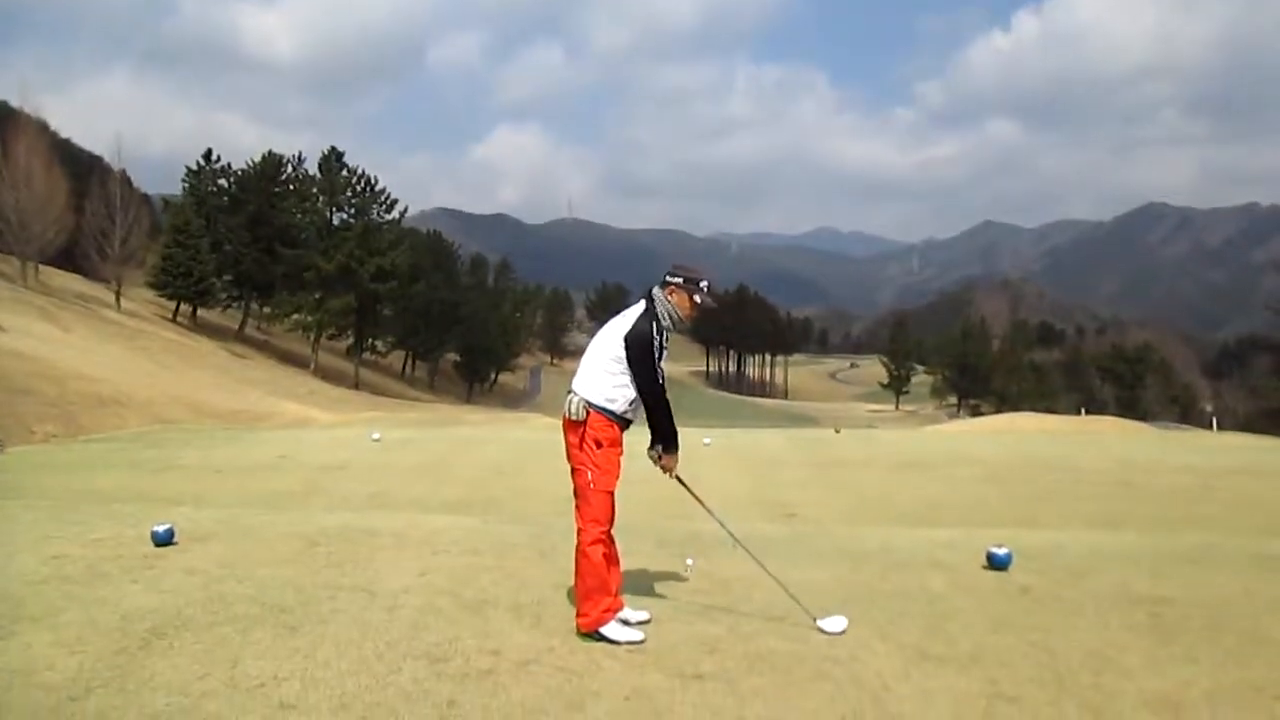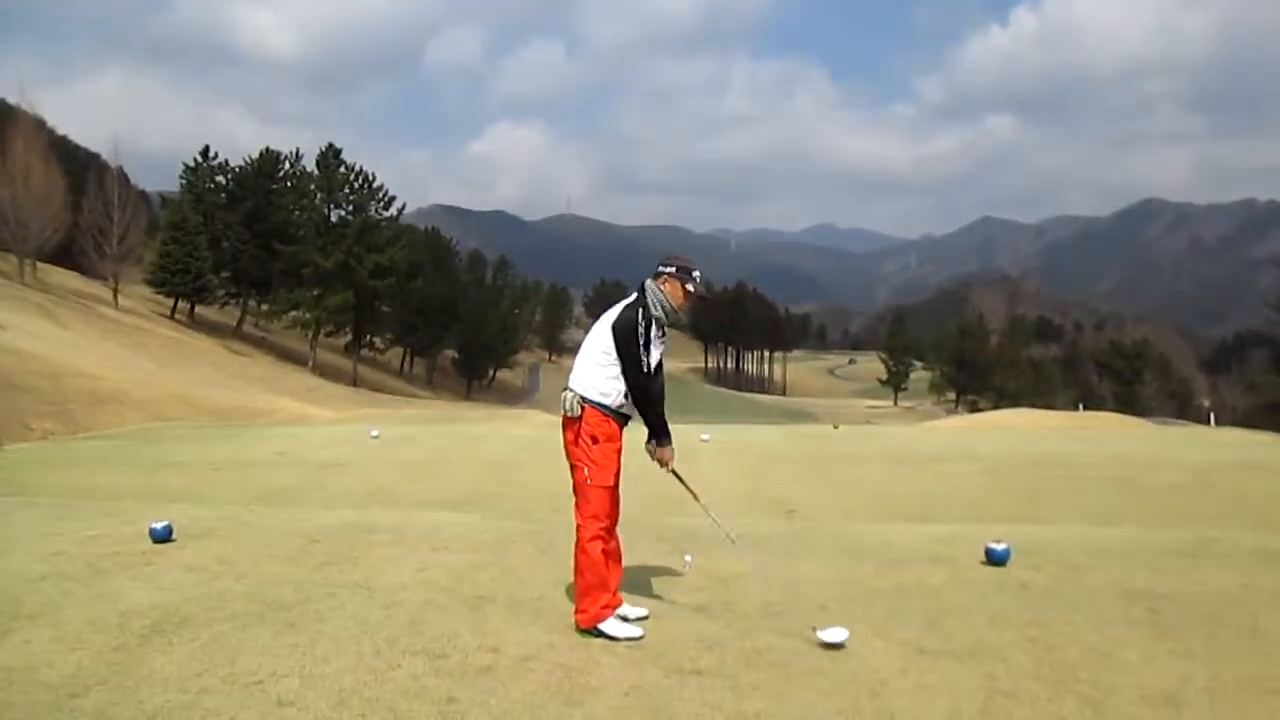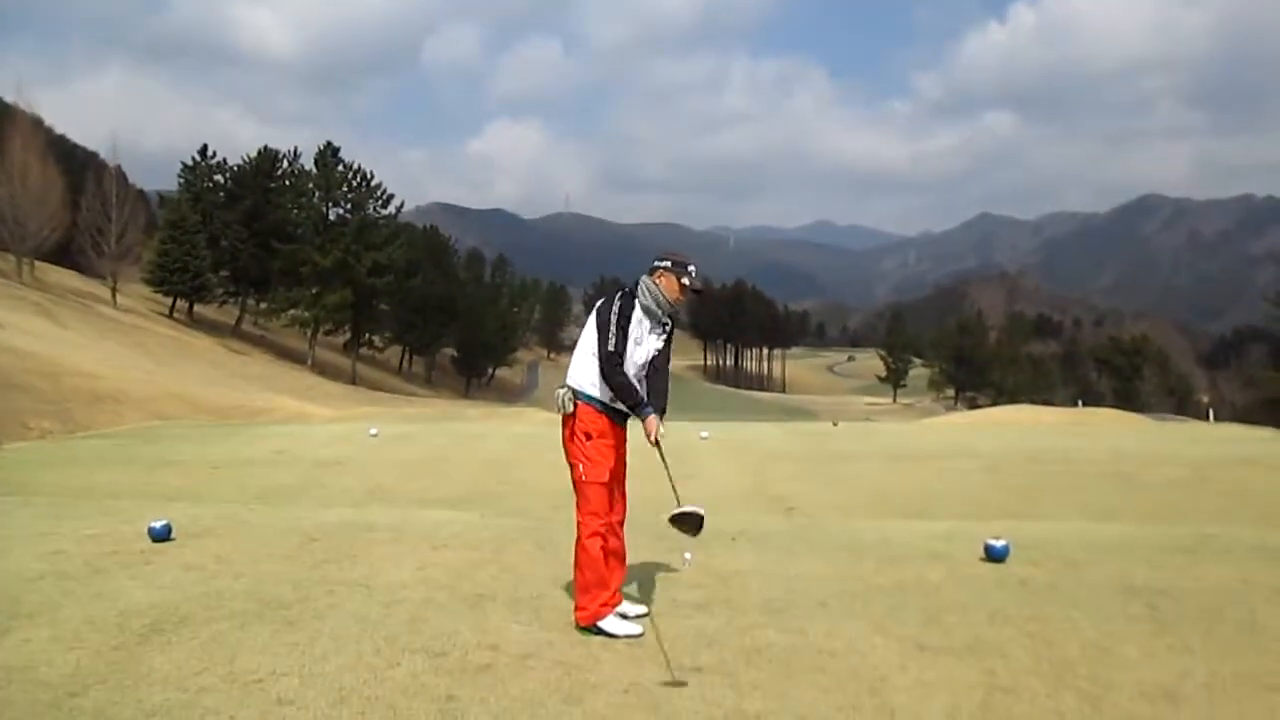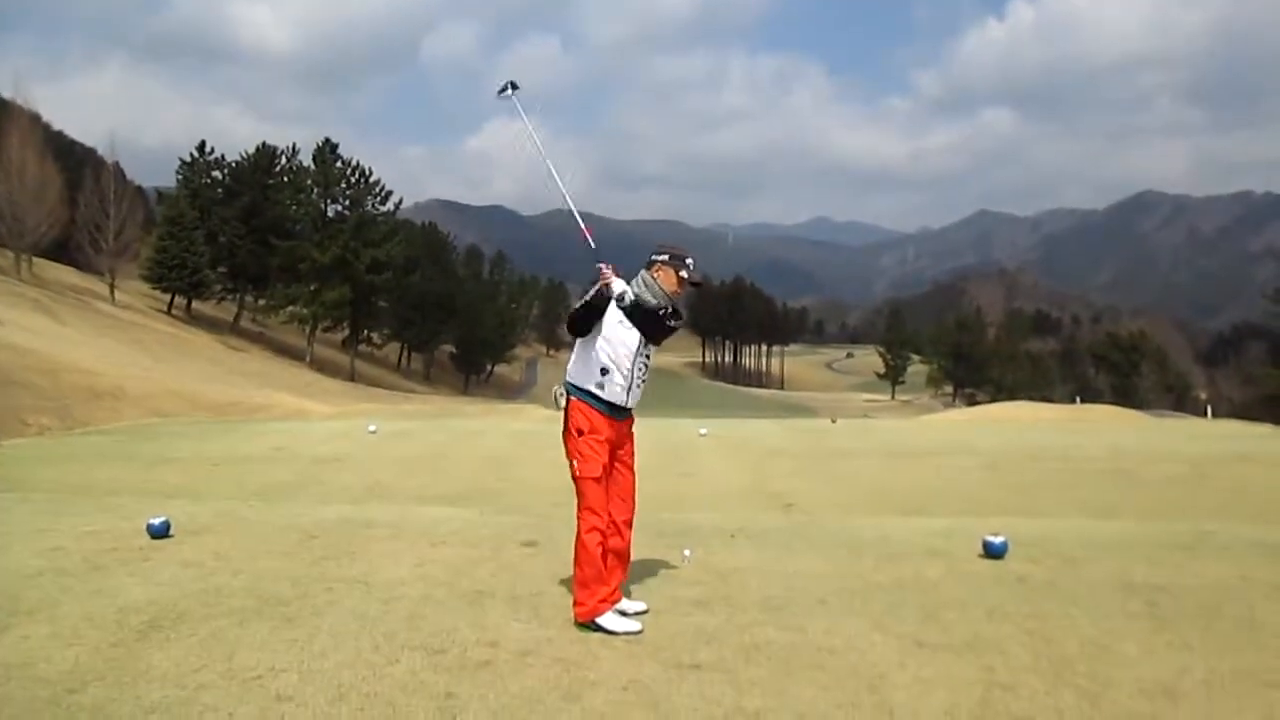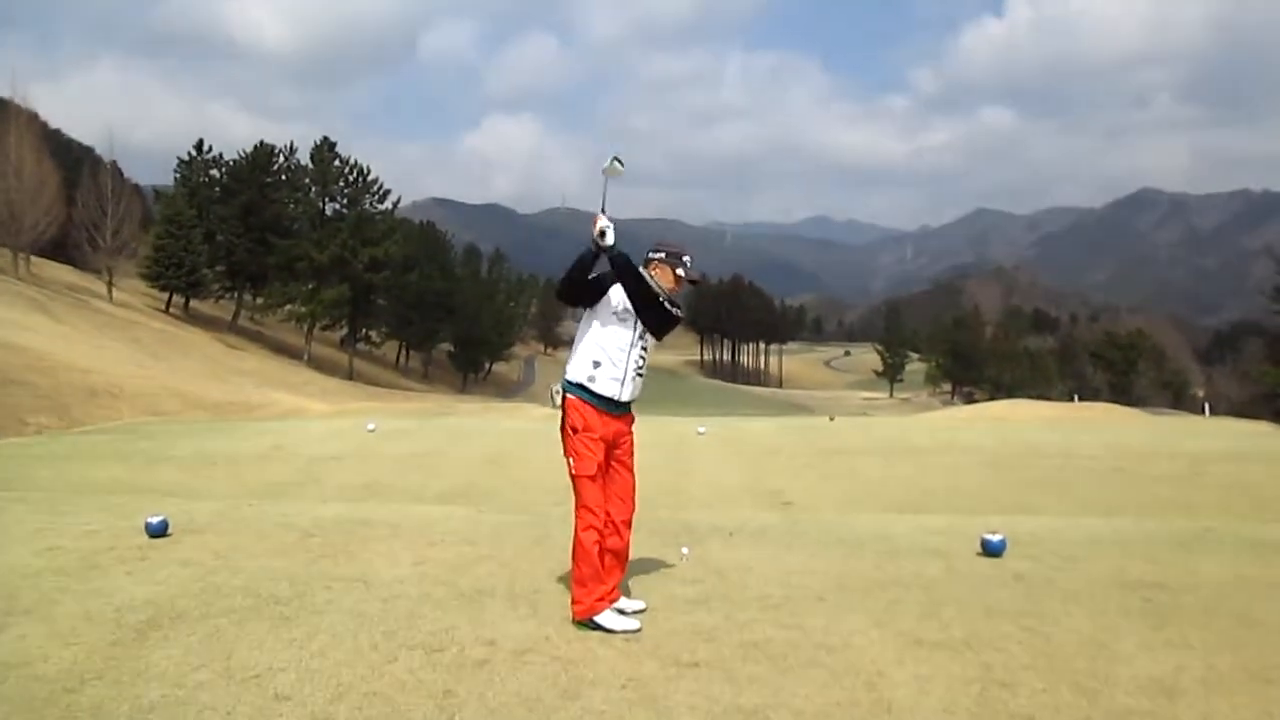
dt=0.2s
person 1, frame 1
left shoulder: (653, 325)
right shoulder: (644, 328)
left elbow: (652, 391)
right elbow: (652, 393)
left wrist: (658, 441)
right wrist: (670, 446)
left hip: (604, 426)
right hip: (593, 424)
left knee: (603, 520)
right knee: (594, 521)
left ankle: (608, 603)
right ankle: (595, 617)
person 1, frame 2
left shoulder: (655, 323)
right shoulder: (634, 314)
left elbow: (652, 381)
right elbow: (637, 385)
left wrist: (658, 436)
right wrist: (663, 437)
left hip: (609, 423)
right hip: (591, 421)
left knee: (608, 516)
right knee: (594, 517)
left ankle: (608, 599)
right ankle: (594, 613)
person 1, frame 3
left shoulder: (664, 326)
right shoulder: (622, 303)
left elbow: (659, 375)
right elbow: (609, 364)
left wrist: (655, 415)
right wrist: (645, 411)
left hip: (615, 422)
right hip: (588, 417)
left knee: (614, 514)
right knee: (594, 515)
left ankle: (609, 597)
right ankle: (593, 610)
person 1, frame 4
left shoulder: (670, 317)
right shoulder: (607, 293)
left elbow: (651, 327)
right elbow: (575, 325)
left wrist: (625, 294)
right wrist: (605, 290)
left hip: (621, 420)
right hip: (586, 415)
left knee: (621, 513)
right knee: (594, 513)
left ankle: (609, 595)
right ankle: (591, 608)
person 1, frame 5
left shoulder: (668, 313)
right shoulder: (609, 285)
left elbow: (644, 301)
right elbow: (567, 293)
left wrist: (614, 250)
right wrist: (596, 247)
left hip: (621, 417)
right hip: (584, 412)
left knee: (620, 511)
right knee: (591, 511)
left ankle: (608, 592)
right ankle: (589, 605)
